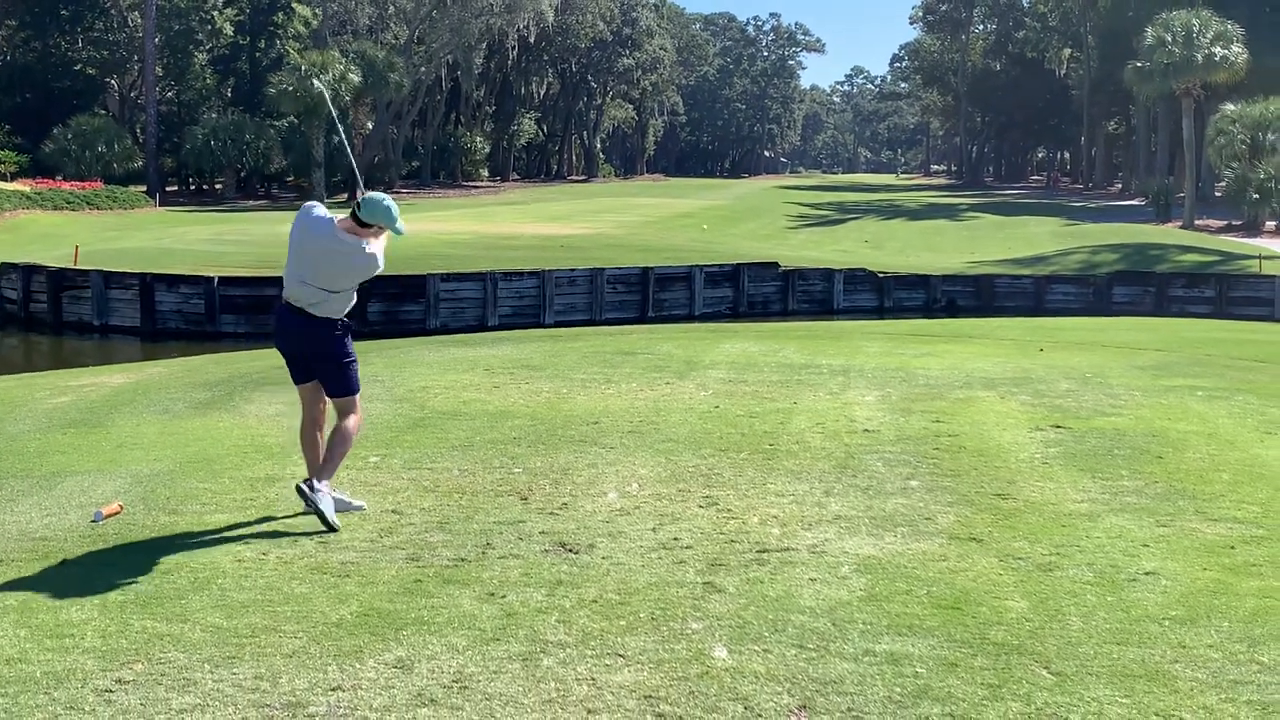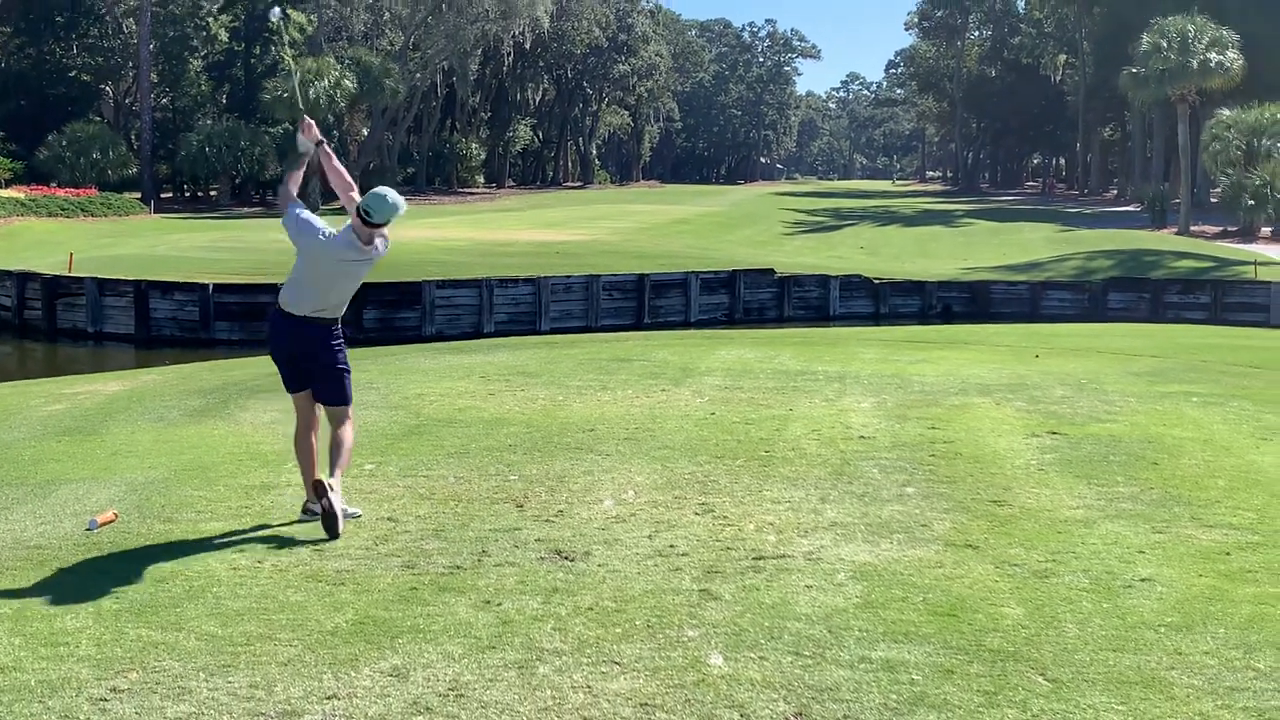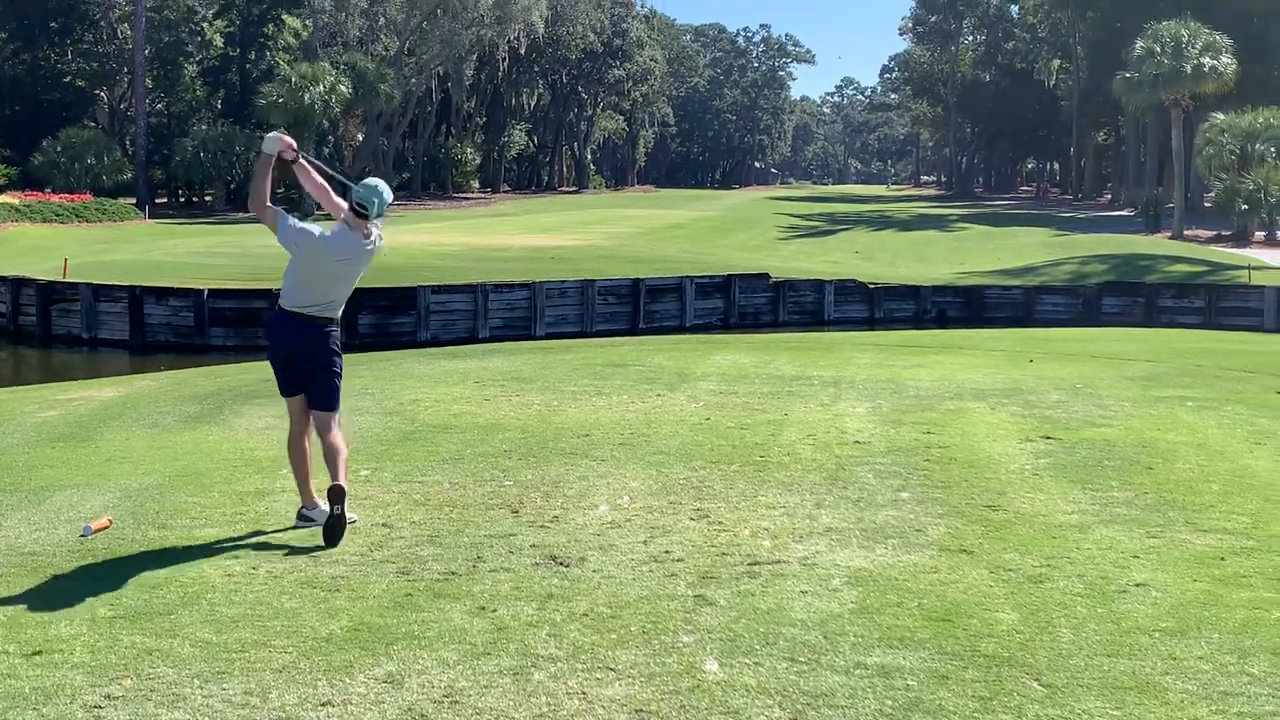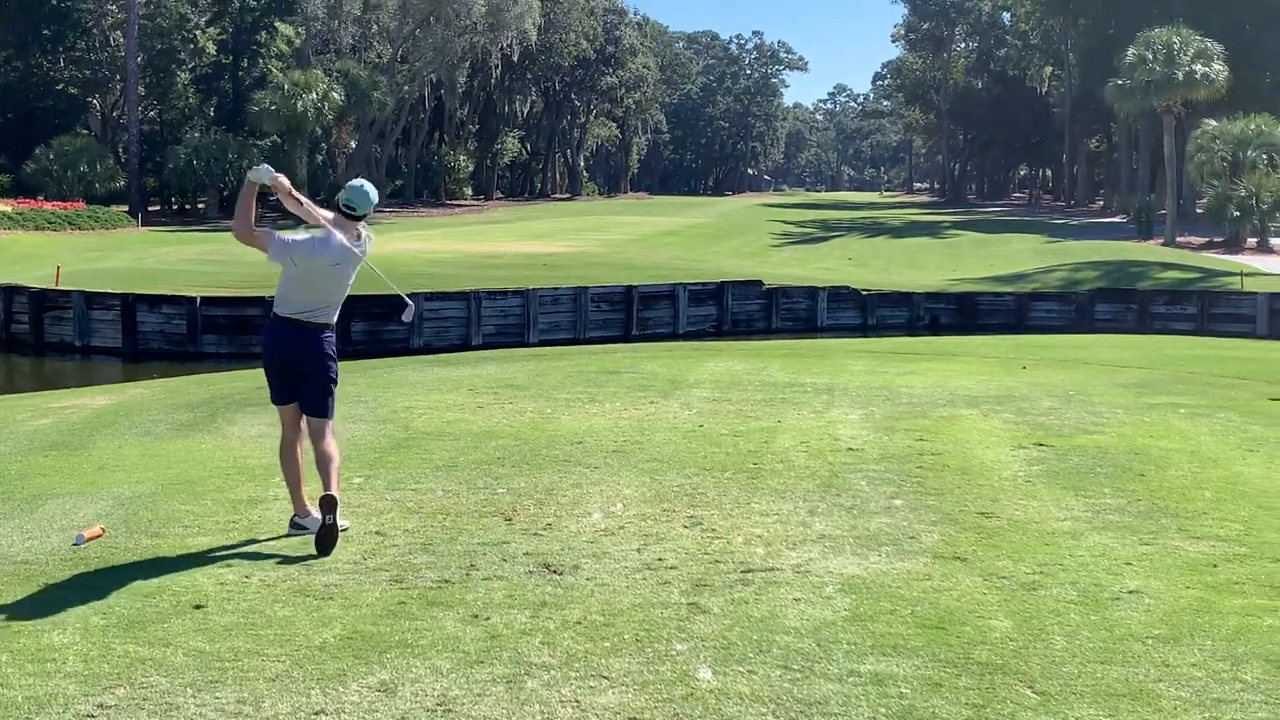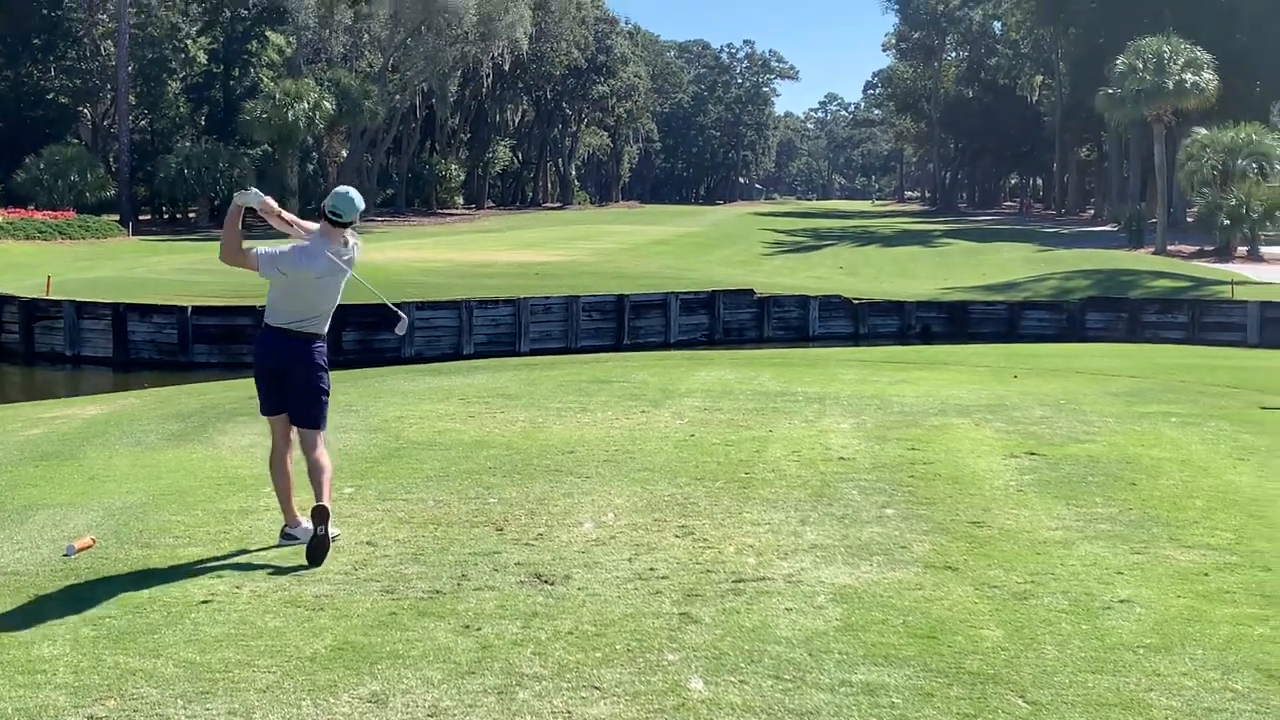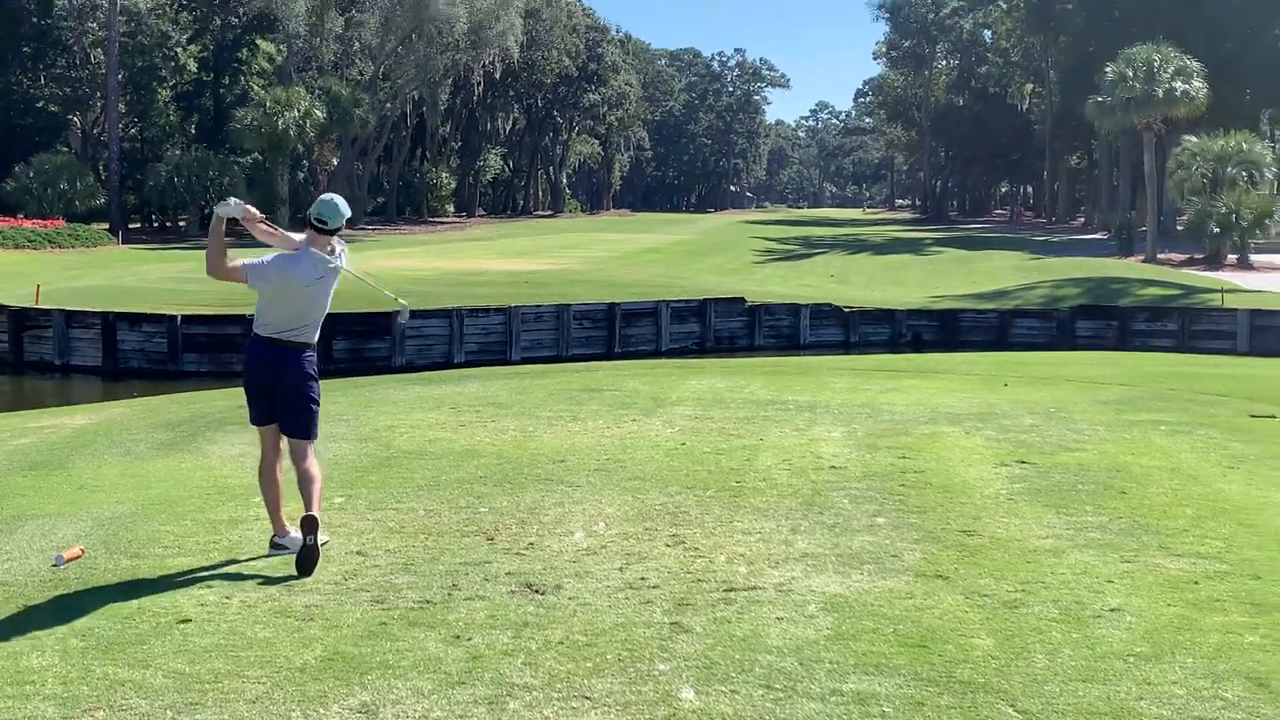
dt=0.1s
person 1, frame 1
left shoulder: (310, 216)
right shoulder: (369, 258)
left wrist: (363, 211)
right wrist: (378, 235)
left hip: (289, 323)
right hip: (323, 332)
left knee: (313, 408)
right knee: (350, 415)
left ankle: (320, 488)
right ankle: (318, 483)
person 1, frame 2
left shoulder: (315, 238)
right shoulder: (377, 251)
left elbow: (286, 197)
right elbow: (348, 192)
left wrist: (308, 151)
right wrist: (321, 145)
left hip: (283, 329)
right hip: (322, 336)
left knee: (306, 418)
right knee: (341, 420)
left ankle: (315, 499)
right ankle: (331, 487)
person 1, frame 3
left shoulder: (312, 239)
right shoulder: (371, 241)
left elbow: (258, 207)
right elbow: (328, 198)
left wrist: (269, 153)
right wrist: (296, 159)
left hip: (283, 329)
right hip: (321, 335)
left knee: (299, 421)
right knee: (327, 425)
left ankle: (311, 506)
right ankle: (337, 491)
person 1, frame 4
left shoulder: (311, 250)
right shoulder: (362, 240)
left elbow: (243, 232)
right elbow: (319, 216)
left wrist: (252, 182)
right wrist: (286, 190)
left hip: (280, 334)
right hip: (317, 340)
left knee: (291, 428)
right knee: (321, 432)
left ankle: (302, 513)
right ankle: (330, 500)
person 1, frame 5
left shoulder: (298, 259)
right shoulder: (350, 249)
left elbow: (230, 255)
right elbow: (305, 230)
left wrist: (238, 203)
right wrist: (273, 210)
left hip: (271, 345)
right hip: (308, 350)
left knee: (281, 440)
right knee: (313, 443)
left ankle: (292, 523)
right ankle: (322, 510)
person 1, frame 6
left shoulder: (285, 269)
right shoulder: (339, 256)
left elbow: (217, 269)
right elbow: (288, 240)
left wrist: (220, 217)
right wrist: (251, 220)
left hip: (260, 355)
right hip: (297, 360)
left knee: (271, 450)
right knee: (303, 453)
left ankle: (282, 533)
right ankle: (311, 519)
